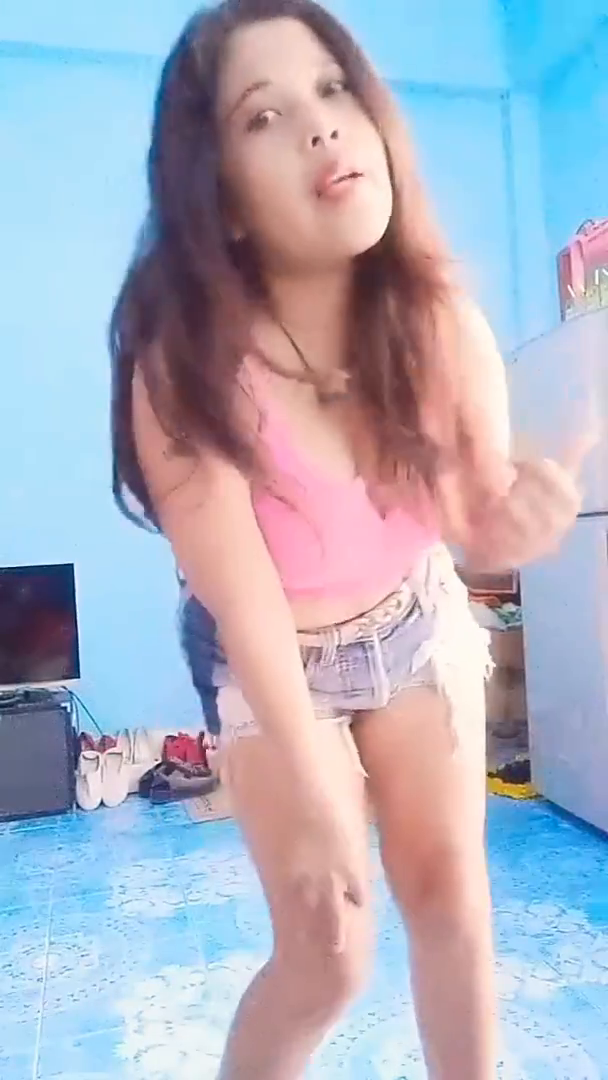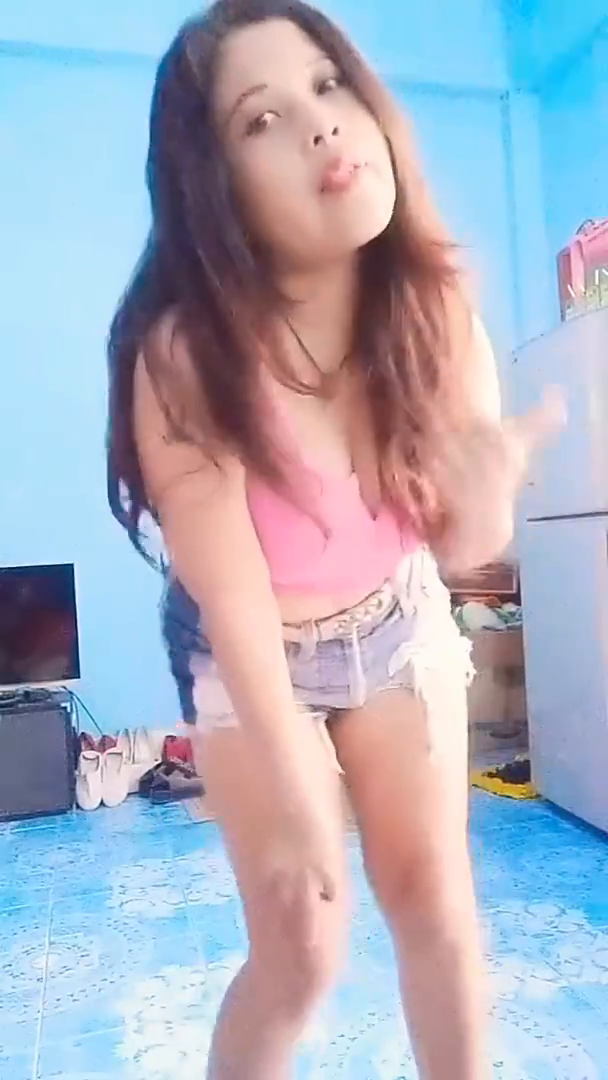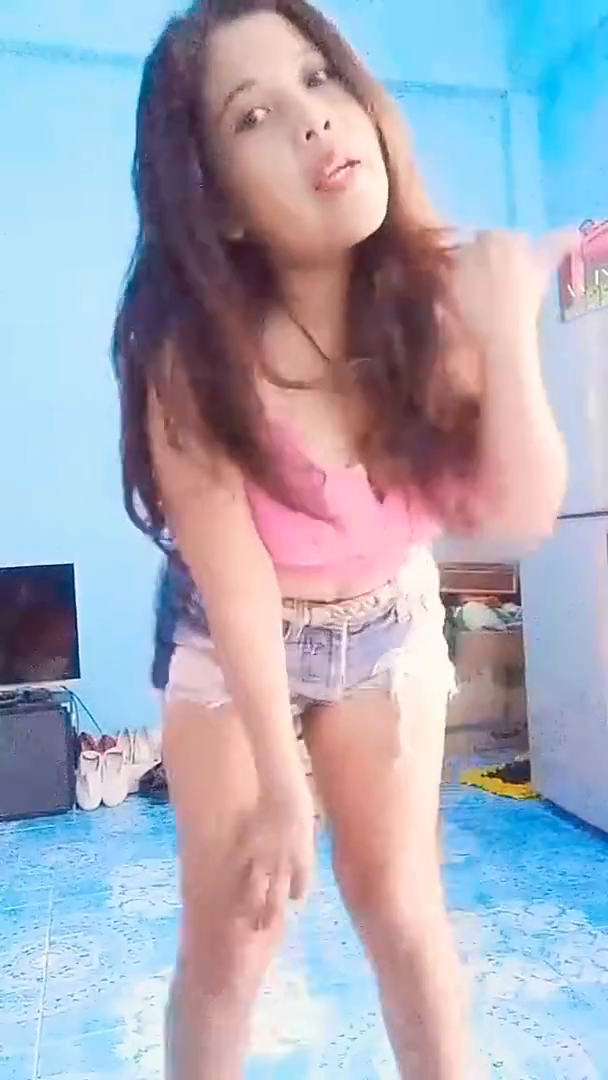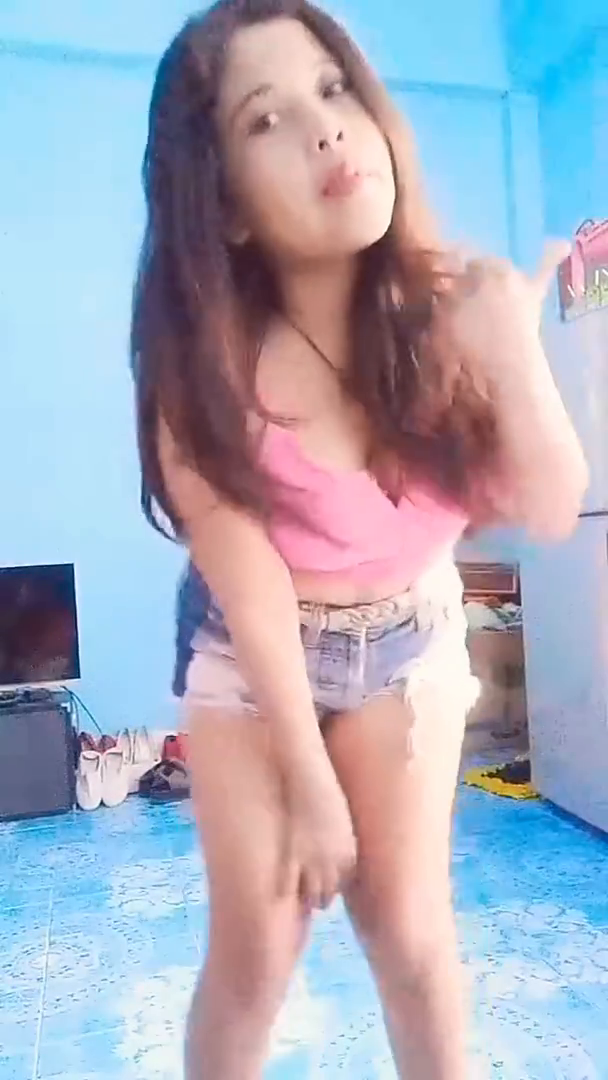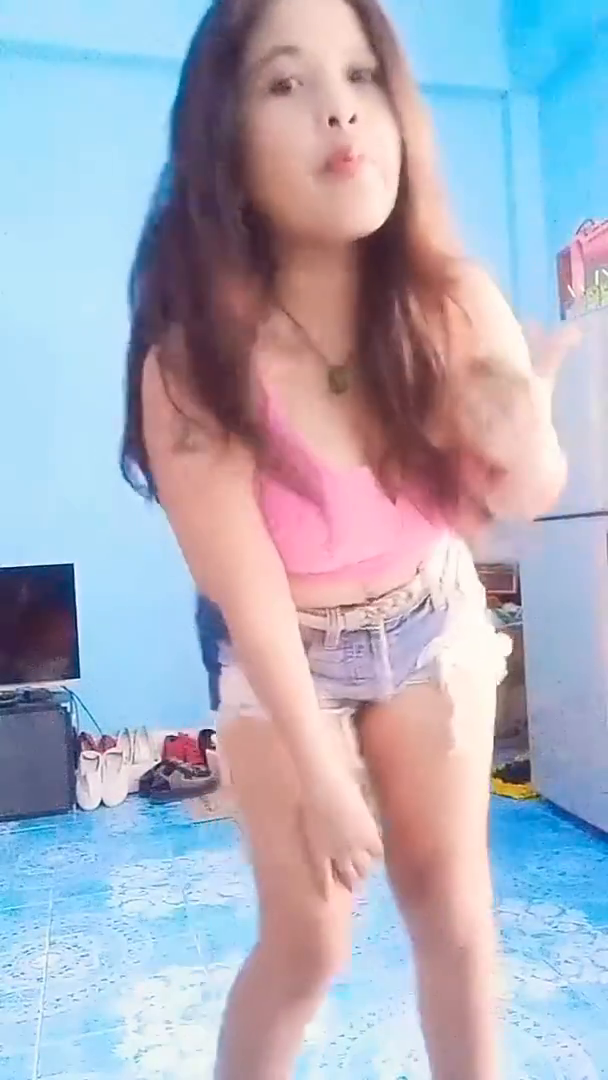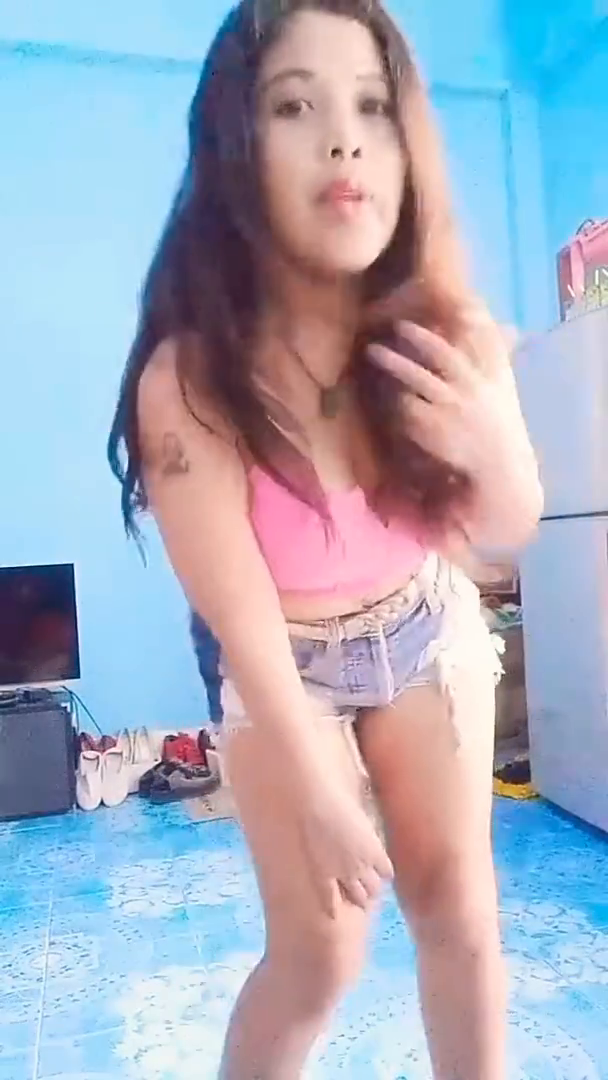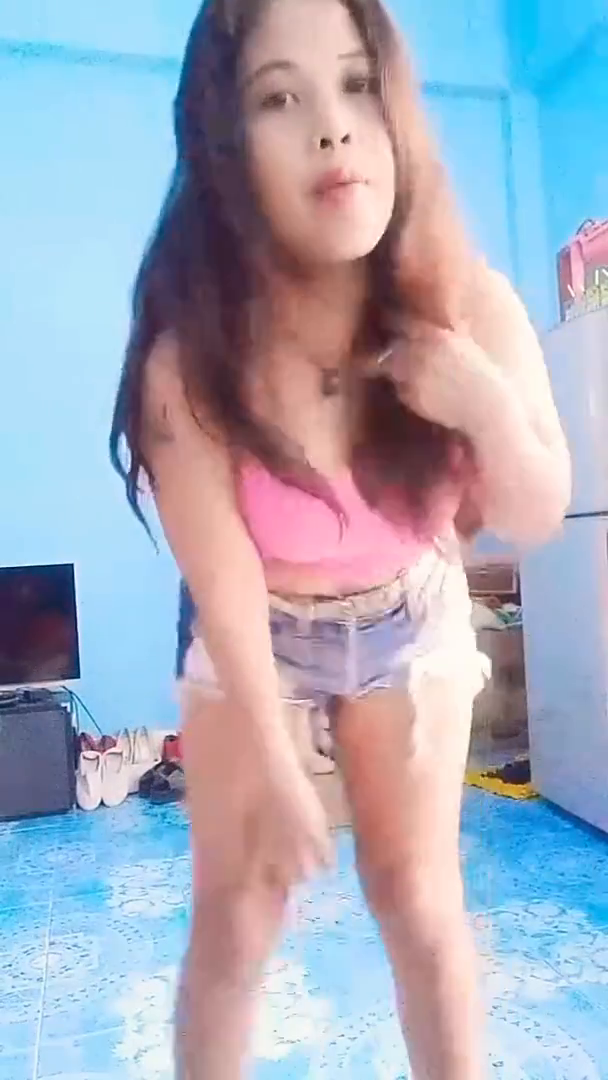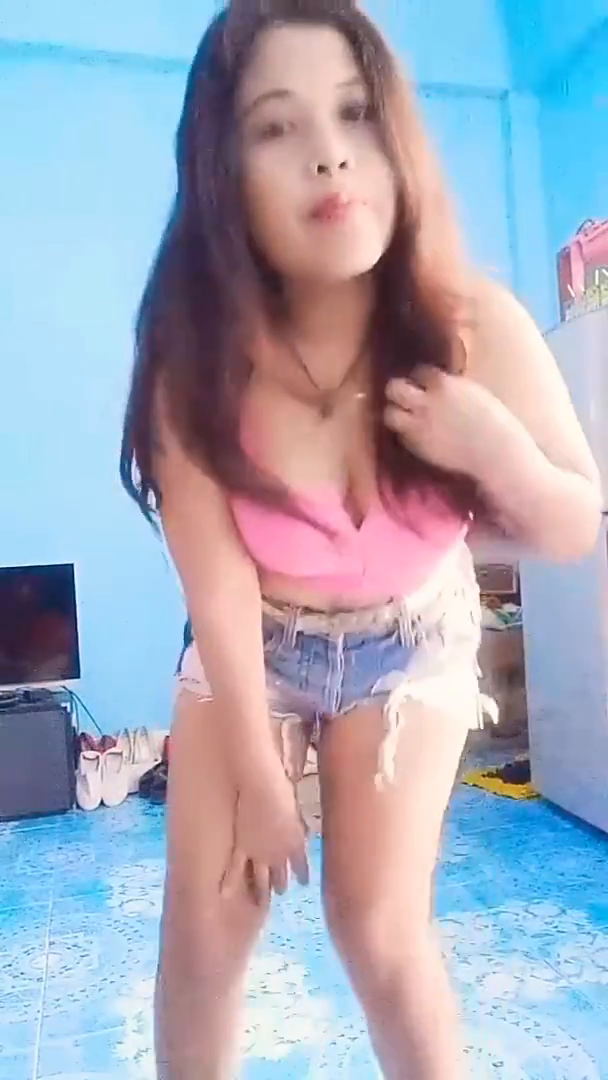
dt=0.2s
person 1, frame 1
left shoulder: (440, 321)
right shoulder: (184, 365)
left elbow: (480, 540)
right elbow: (245, 607)
left wrist: (527, 523)
right wrist: (316, 810)
left hip: (420, 630)
right hip: (274, 666)
left knee: (452, 897)
right knee: (328, 956)
person 1, frame 2
left shoulder: (438, 318)
right shoulder: (189, 355)
left elbow: (465, 547)
right elbow: (234, 600)
left wrist: (482, 494)
right wrist: (295, 809)
left hip: (401, 632)
right hip: (248, 663)
left knee: (436, 903)
right knee: (302, 950)
person 1, frame 3
left shoulder: (443, 299)
right shoulder: (199, 355)
left elbow: (524, 516)
right elbow: (235, 589)
left wrist: (510, 345)
right wrist: (279, 789)
left hip: (389, 634)
right hip: (230, 648)
left knee: (400, 909)
right knee: (228, 932)
person 1, frame 4
left shoulder: (457, 305)
right shoulder: (204, 371)
left elbow: (550, 515)
right elbow: (251, 599)
left wrist: (517, 374)
right wrist: (308, 786)
left hip: (409, 642)
right hip: (253, 658)
left knee: (406, 918)
right knee: (254, 941)
person 1, frame 5
left shoulder: (453, 303)
right shoulder: (190, 364)
left elbow: (521, 503)
right elbow: (251, 601)
left wrist: (529, 447)
right wrist: (321, 787)
left hip: (433, 625)
right hip: (288, 658)
left knee: (452, 901)
right knee: (308, 937)
person 1, frame 6
left shoulder: (450, 328)
right shoulder: (187, 378)
left elbow: (506, 531)
right elbow: (243, 619)
left wrist: (492, 447)
right wrist: (320, 807)
left hip: (429, 633)
right hip: (286, 667)
left knee: (459, 907)
right knee: (322, 955)
person 1, frame 7
left shoulder: (466, 305)
right shoulder: (194, 355)
left elbow: (537, 515)
right elbow: (224, 583)
left wrist: (492, 418)
right wrist: (270, 770)
left hip: (410, 625)
right hip: (259, 640)
left knee: (421, 904)
right knee: (236, 914)
person 1, frame 8
left shoulder: (473, 330)
right shoulder: (197, 372)
right elbow: (221, 596)
left wrist: (502, 456)
right wrist: (257, 776)
left hip: (412, 648)
right hip: (254, 651)
left knee: (377, 931)
right knee: (204, 928)
